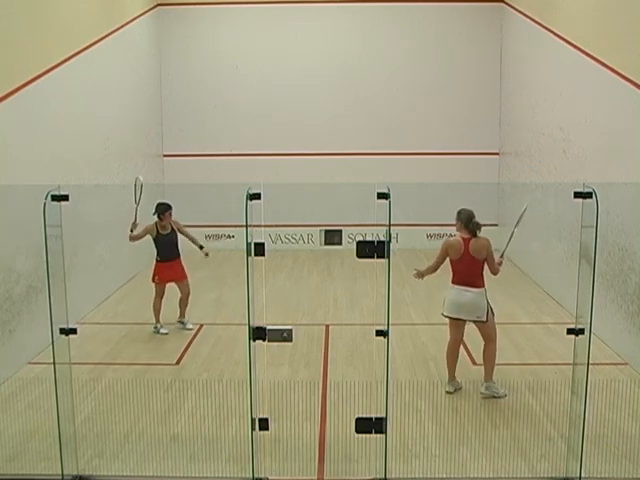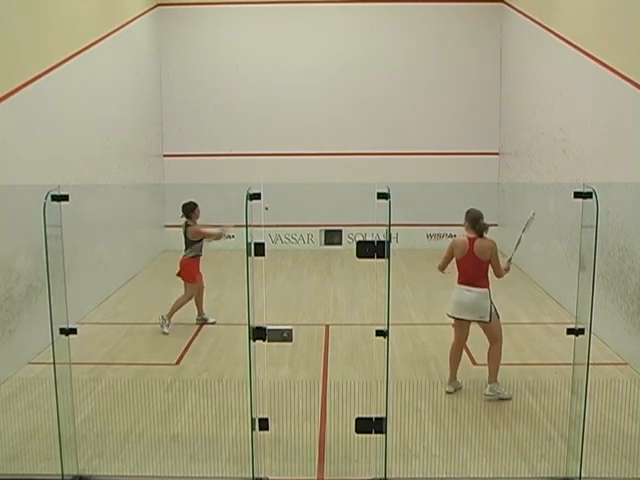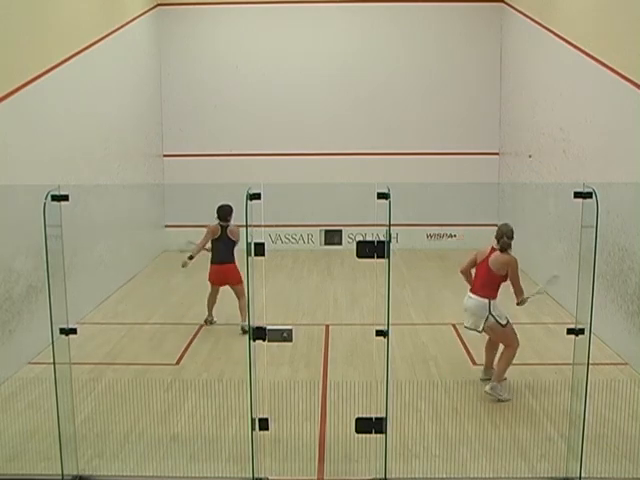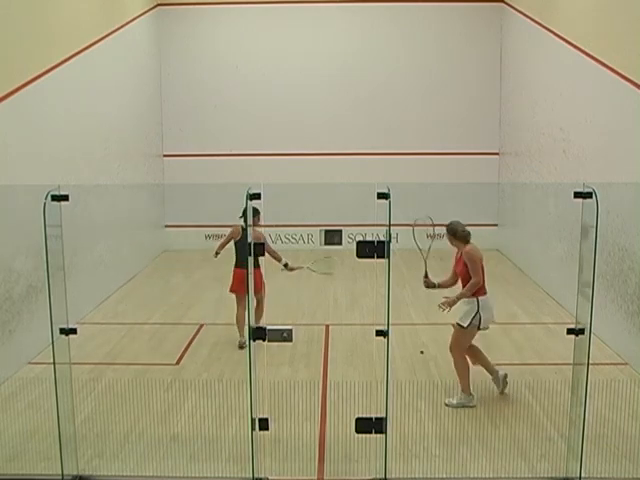
dt=0.5s
person 1, frame 1
left shoulder: (450, 243)
right shoulder: (484, 243)
left elbow: (434, 267)
right elbow: (494, 271)
left wrist: (422, 273)
right wrist: (498, 263)
left hip: (456, 295)
right hip: (477, 297)
left knee: (455, 340)
right knee: (490, 340)
left ankle: (451, 382)
right ankle: (488, 384)
person 1, frame 2
left shoulder: (457, 243)
right shoulder: (489, 244)
left elbow: (441, 267)
right elbow: (499, 274)
left wrist: (442, 268)
right wrist: (506, 268)
left hip: (460, 294)
right hip: (480, 297)
left knee: (459, 340)
right knee: (496, 341)
left ankle: (452, 382)
right ankle: (492, 386)
person 1, frame 3
left shoulder: (482, 252)
right shoulder: (510, 260)
left elbow: (464, 270)
right elbow: (517, 290)
right wrist: (521, 299)
left hip: (470, 301)
right hip: (484, 306)
left knee: (495, 336)
right knee: (512, 344)
left ankle: (488, 371)
right ankle: (494, 384)
person 1, frame 4
left shoulder: (470, 251)
right shoulder: (459, 253)
left elbow: (477, 281)
right elbow: (452, 281)
left wrist: (456, 299)
right wrist: (434, 285)
left hip: (476, 305)
right hip: (474, 304)
left knee: (455, 348)
right knee: (464, 346)
left ankle: (467, 396)
right ankle: (496, 374)
person 2, frame 1
left shoulder: (174, 224)
right shoulder: (151, 228)
left elbow: (188, 235)
right elbow: (132, 239)
left wrist: (201, 247)
right wrist: (132, 230)
left hip: (176, 263)
right hip: (161, 266)
left knee: (186, 292)
right knee: (159, 296)
left ankle: (182, 319)
right ankle: (157, 324)
person 2, frame 2
left shoulder: (189, 225)
right shoulder: (194, 229)
right elbow: (213, 236)
left hip: (189, 260)
right hip: (191, 263)
left knee: (200, 288)
right knee: (189, 295)
left ankle: (201, 316)
right ankle: (166, 318)
person 2, frame 3
left shoulder: (212, 229)
right shoulder: (235, 230)
left elbow: (202, 244)
left wrist: (189, 258)
left hip: (215, 267)
right hip: (230, 267)
left knee: (213, 293)
right knee: (241, 297)
left ankle: (209, 317)
right ankle: (244, 324)
person 2, frame 4
left shoulder: (235, 230)
right shoulder: (258, 234)
left elbow: (222, 244)
right elbow: (271, 252)
left wrist: (216, 252)
right wrist: (286, 265)
left hip: (238, 272)
right hip: (254, 272)
left knee: (241, 307)
right knee: (260, 301)
left ankle: (241, 339)
